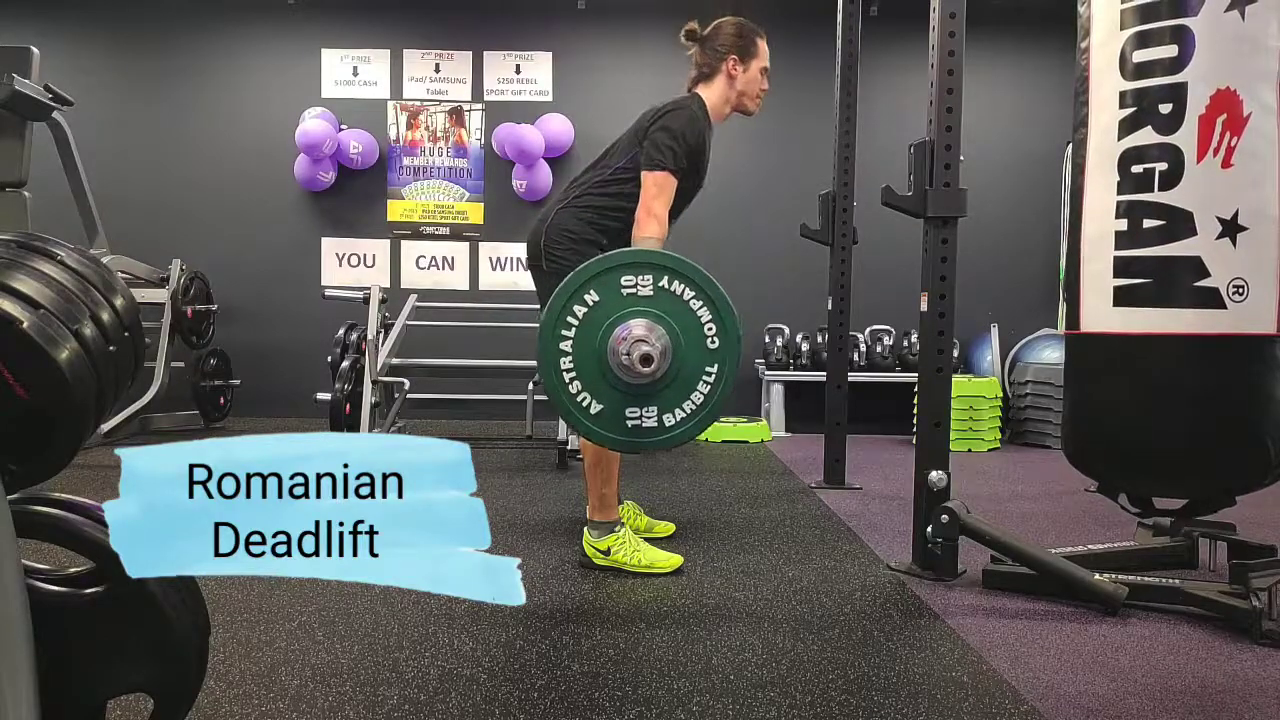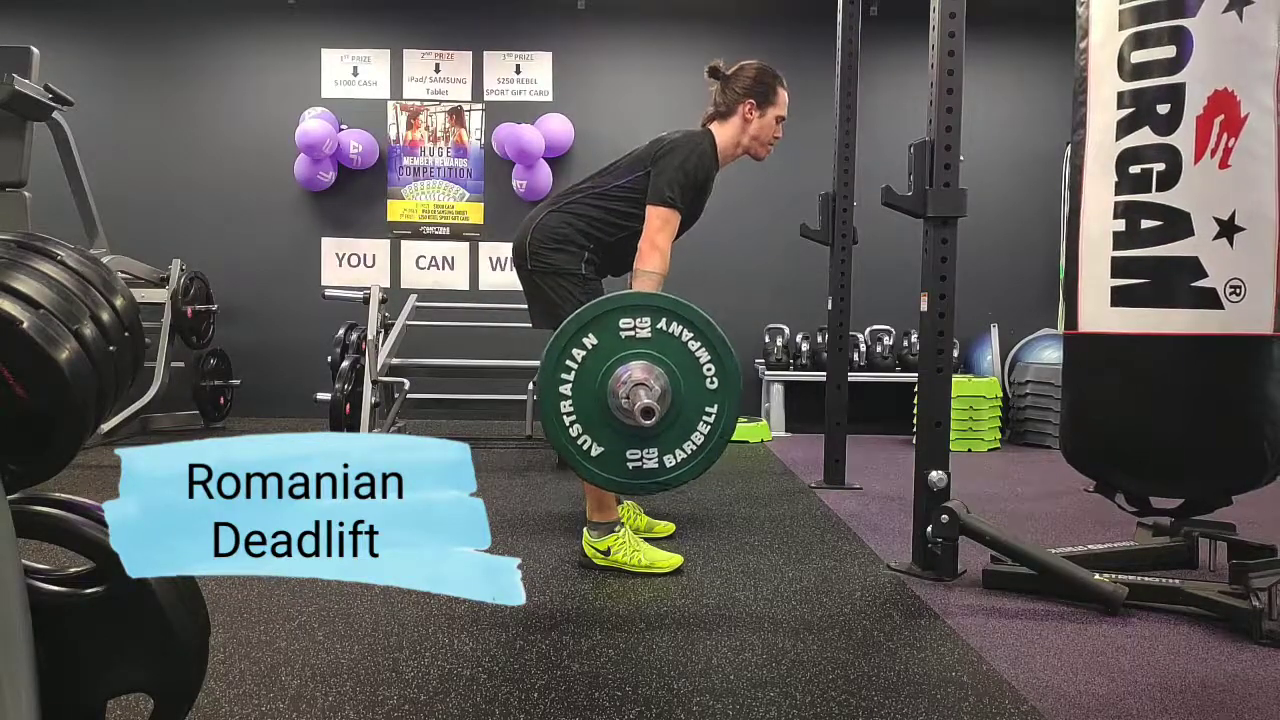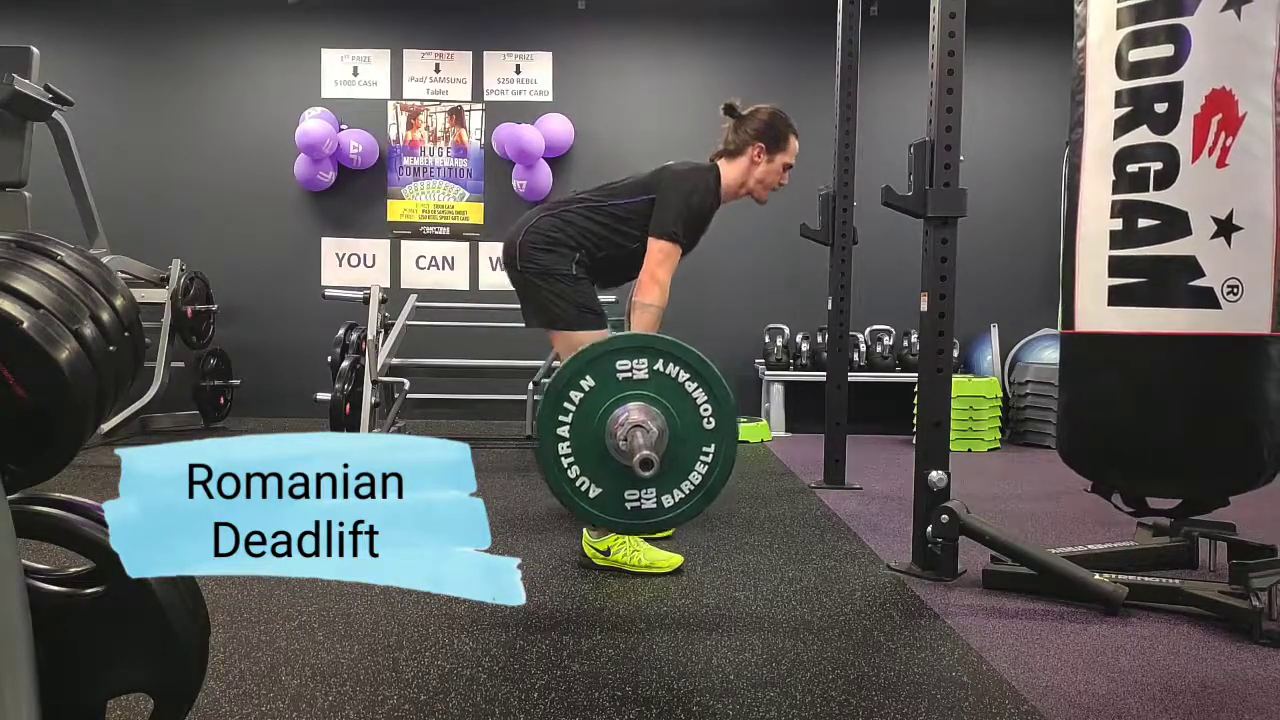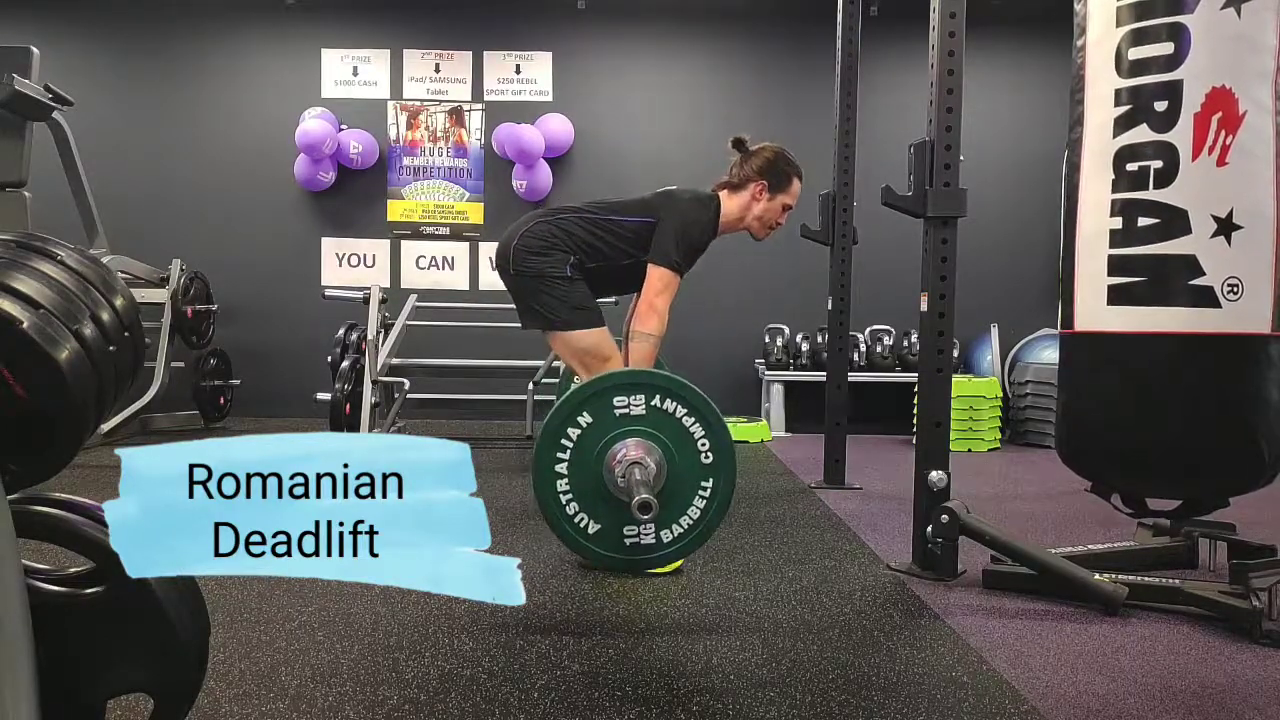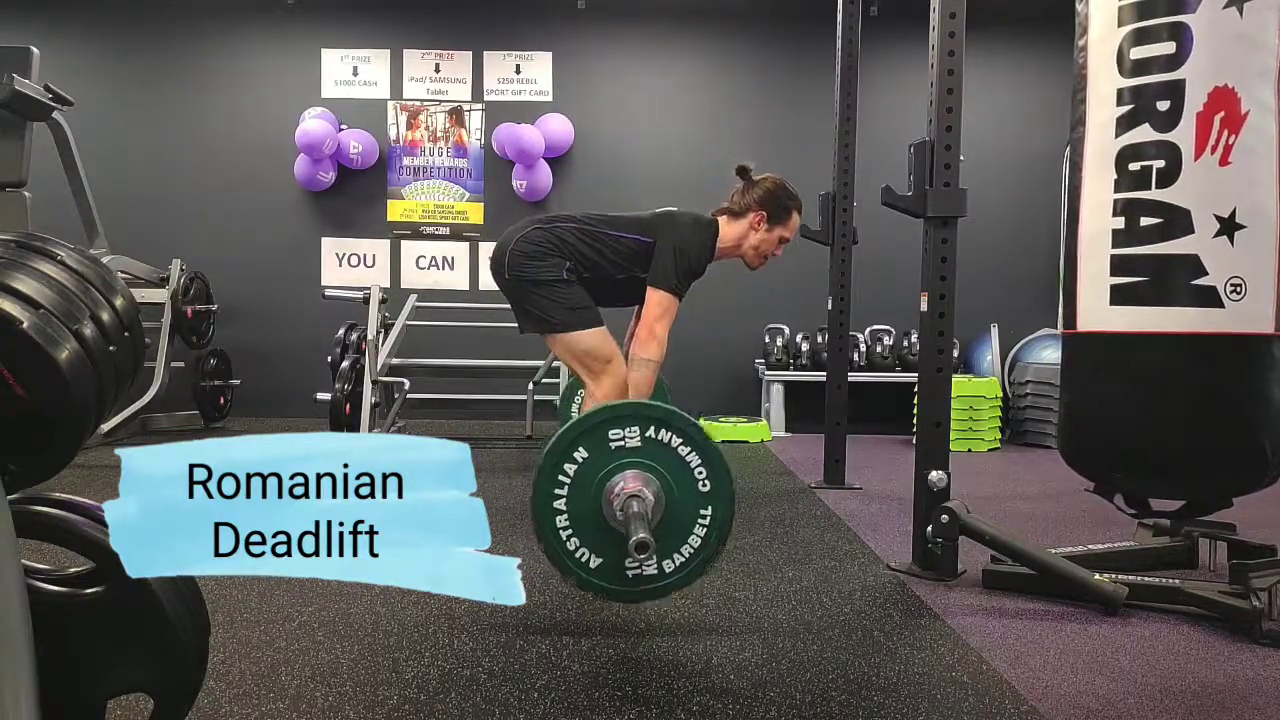
dt=0.4s
person 1, frame 1
left shoulder: (691, 123)
right shoulder: (684, 121)
left elbow: (651, 214)
right elbow: (650, 215)
left hip: (575, 246)
right hip: (573, 247)
left ankle: (610, 509)
right ankle: (604, 535)
person 1, frame 2
left shoulder: (695, 156)
right shoulder: (690, 156)
left elbow: (646, 245)
right elbow: (653, 247)
left hip: (555, 249)
right hip: (556, 250)
left ankle: (611, 507)
right ankle: (604, 536)
person 1, frame 3
left shoulder: (696, 187)
right shoulder: (694, 188)
left elbow: (645, 276)
right elbow: (654, 280)
left hip: (542, 250)
right hip: (546, 252)
right ankle: (605, 538)
person 1, frame 4
left shoulder: (693, 213)
right shoulder: (693, 217)
left elbow: (645, 303)
right elbow: (653, 308)
left hip: (534, 251)
right hip: (538, 253)
person 1, frame 5
left shoulder: (690, 236)
right shoulder: (689, 239)
left elbow: (643, 328)
right elbow: (652, 334)
left hip: (528, 254)
right hip: (533, 256)
left knee: (608, 378)
right knee: (611, 380)
